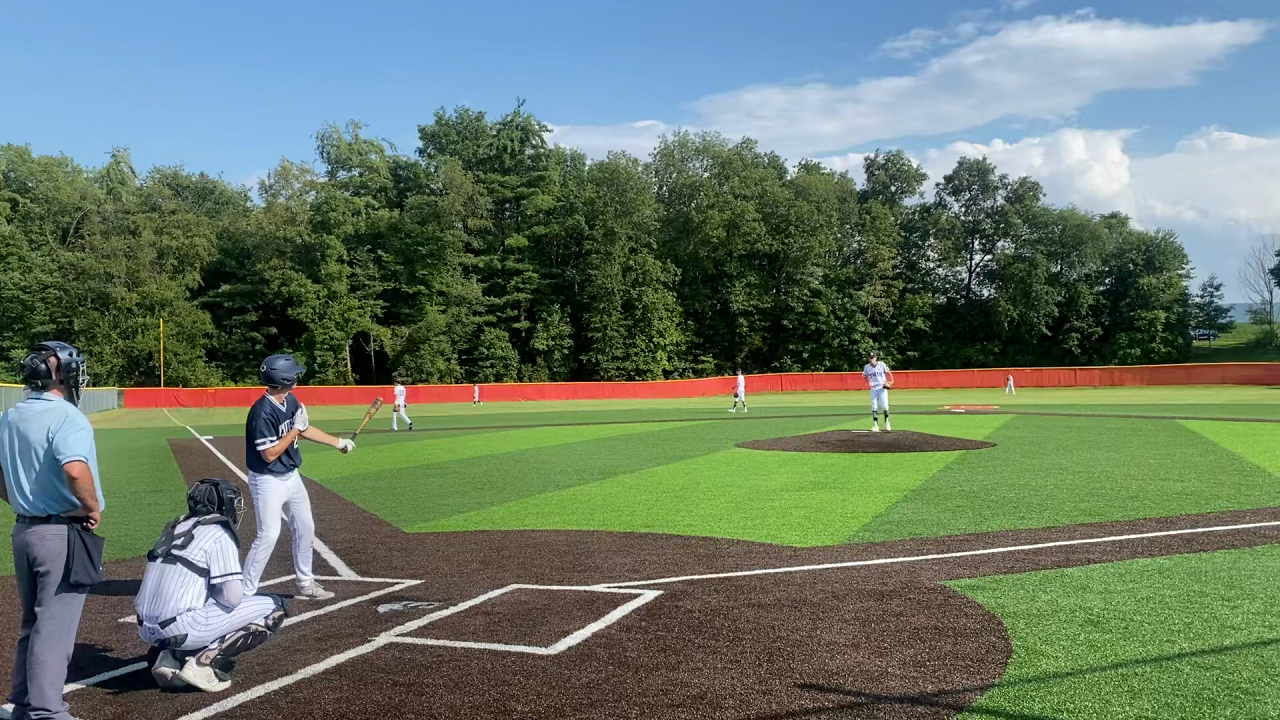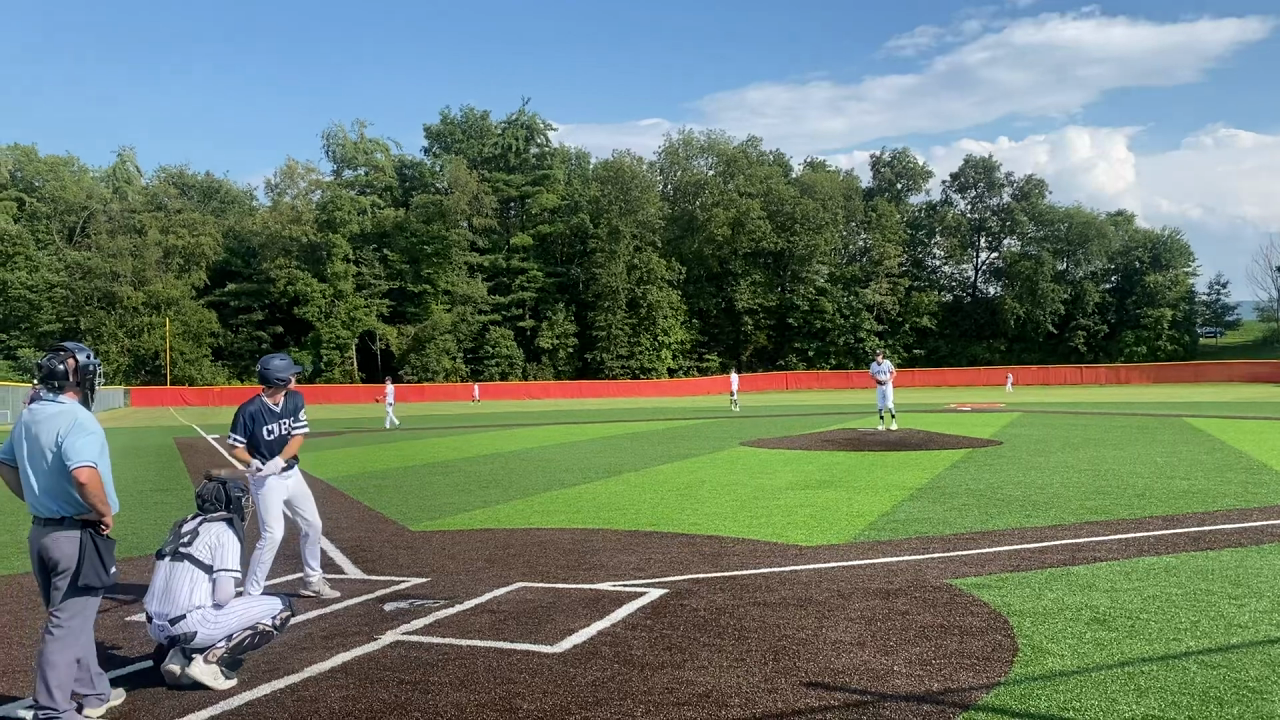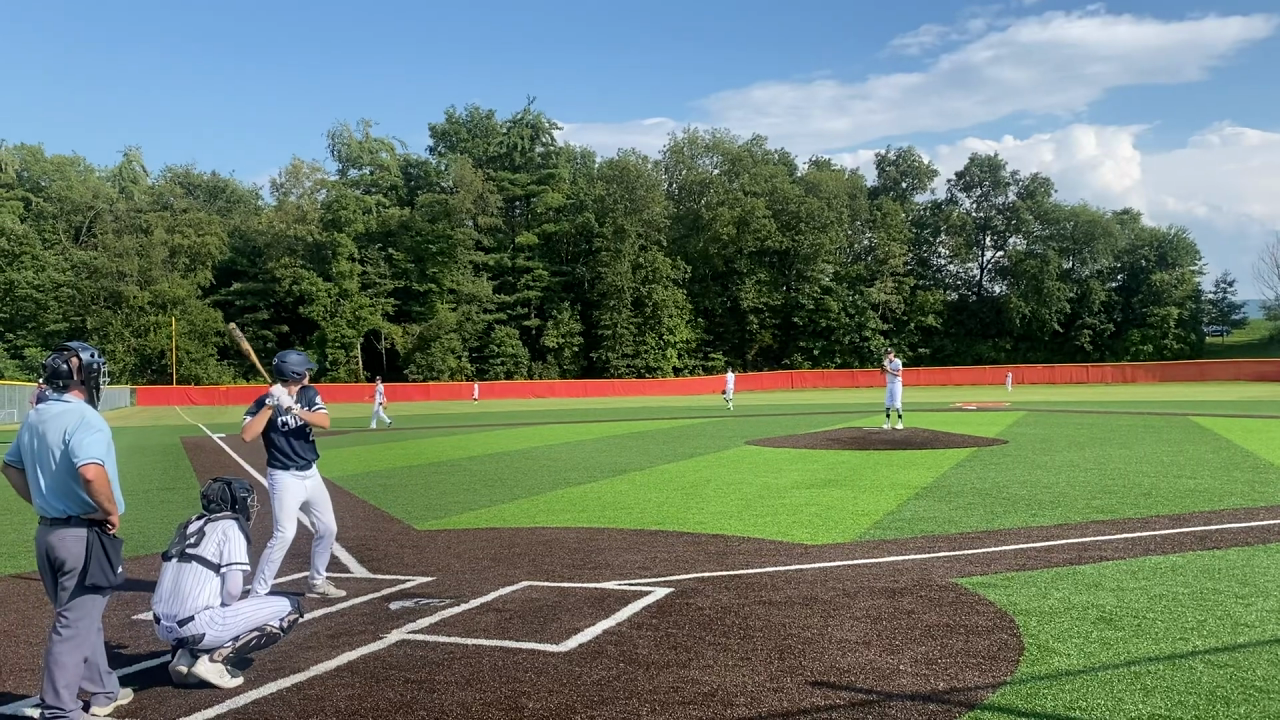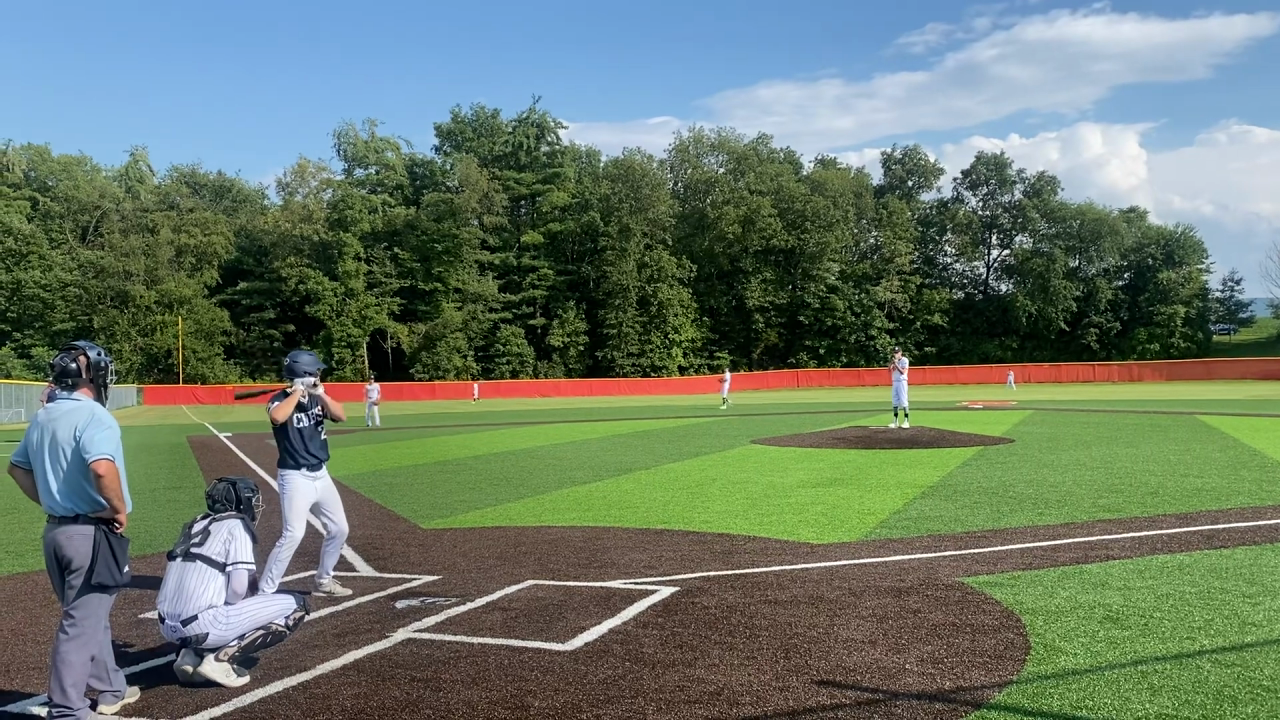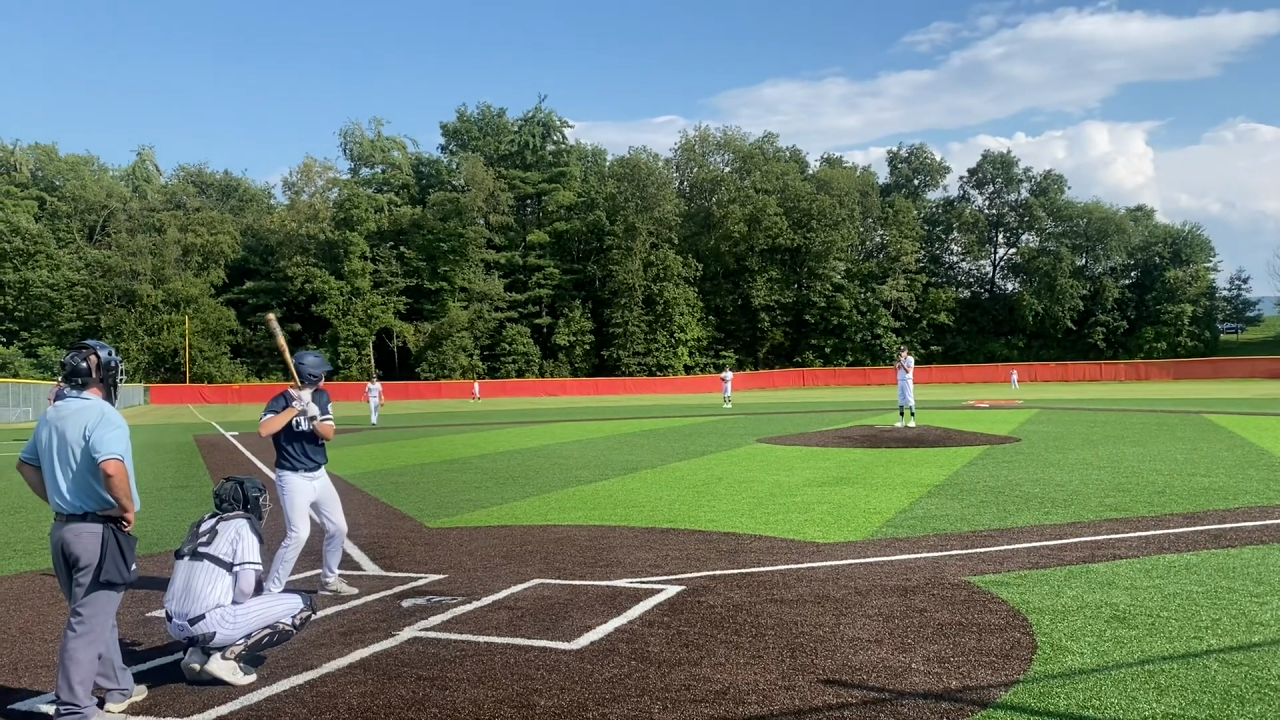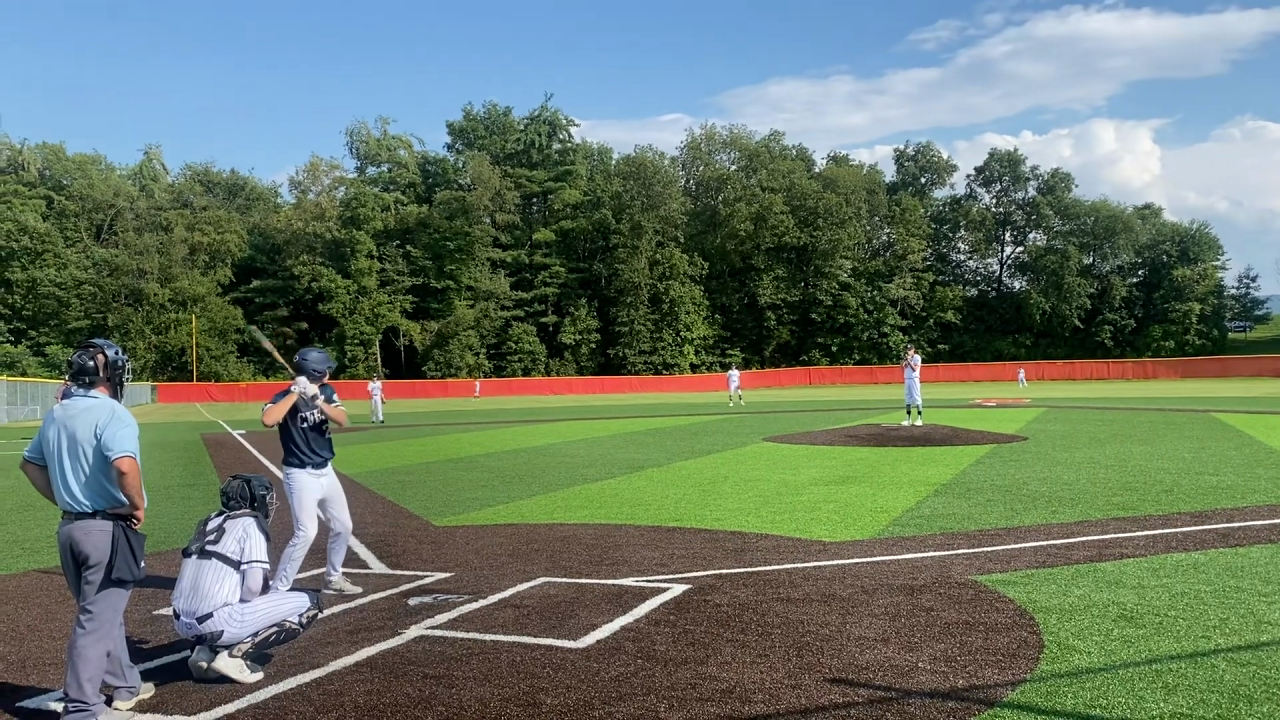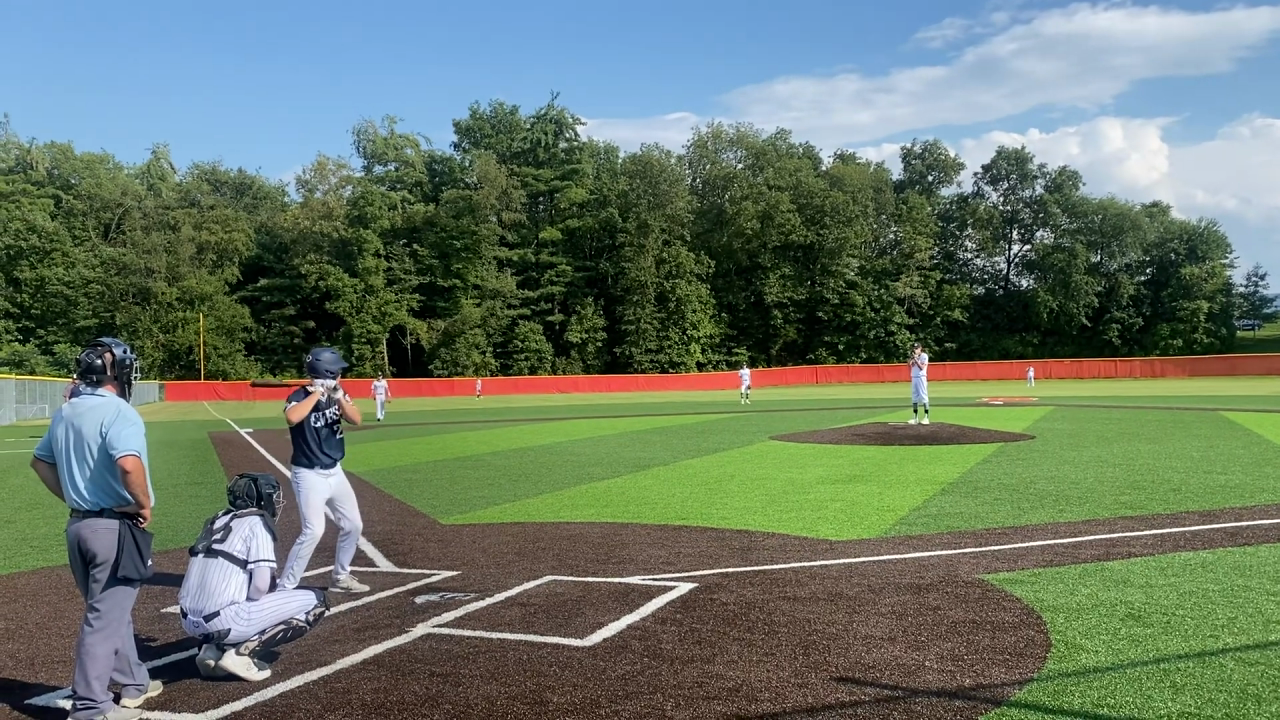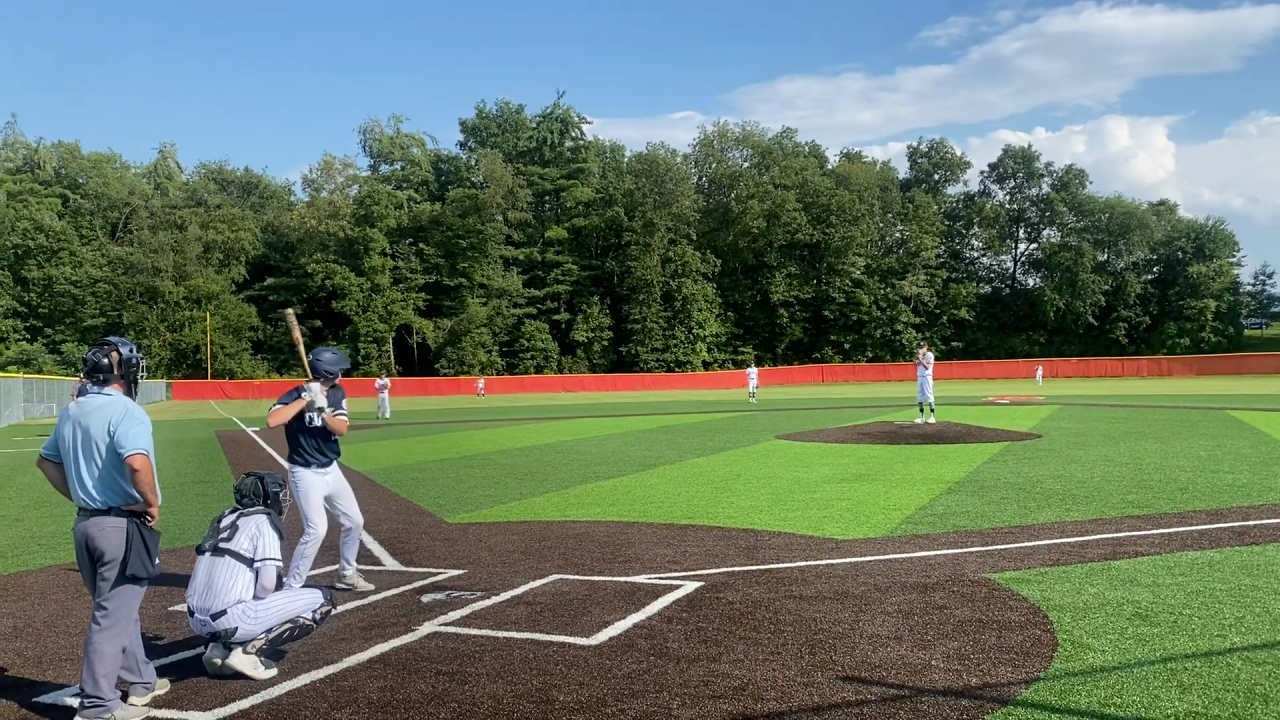
dt=0.5s
person 1, frame 1
right shoulder: (67, 416)
right elbow: (76, 469)
right wrist: (93, 508)
right hip: (62, 533)
left knee: (32, 622)
right knee: (55, 625)
person 1, frame 2
right shoulder: (78, 419)
right elbow: (84, 475)
right wrist: (104, 513)
left hip: (42, 531)
right hip: (77, 534)
left knee: (76, 615)
right knee: (68, 624)
person 1, frame 3
left shoulder: (34, 418)
right shoulder: (84, 418)
right elbow: (91, 472)
right wrist: (111, 512)
left hip: (47, 531)
right hip: (83, 535)
left knee: (82, 617)
right knee: (74, 624)
person 1, frame 4
left shoulder: (42, 417)
right shoulder: (93, 415)
left elbow: (17, 468)
right elbow: (102, 468)
right wrist: (119, 510)
left hip: (55, 530)
right hip: (91, 533)
left knee: (91, 614)
right knee: (82, 622)
left ankle: (111, 689)
person 1, frame 5
left shoulder: (50, 415)
right shoulder: (102, 414)
left elbow: (26, 464)
right elbow: (111, 468)
right wrist: (127, 509)
left hip: (63, 528)
right hip: (98, 531)
left knee: (97, 613)
right knee: (89, 620)
left ankle: (118, 688)
person 1, frame 6
left shoulder: (55, 415)
right shoulder: (112, 413)
left elbow: (30, 463)
right elbow: (124, 465)
left wrist: (63, 500)
right wrist: (138, 506)
left hip: (70, 527)
right hip: (108, 529)
left knee: (103, 611)
right knee: (98, 618)
left ankle: (125, 685)
person 1, frame 7
left shoulder: (64, 413)
right shoulder: (118, 411)
left elbow: (40, 461)
right elbow: (128, 464)
right wrist: (144, 504)
left hip: (78, 525)
right hip: (114, 527)
left knee: (112, 608)
right knee: (105, 615)
left ankle: (133, 683)
person 1, frame 8
left shoulder: (71, 412)
right shoulder: (125, 410)
left elbow: (46, 460)
right elbow: (137, 463)
right wrist: (151, 502)
left hip: (86, 523)
right hip: (122, 526)
left knee: (119, 607)
right knee: (113, 614)
left ankle: (140, 681)
person 2, frame 1
left shoulder: (291, 401)
right shoulder: (262, 411)
left elbow: (304, 430)
right elbow: (269, 454)
left wrist: (337, 442)
right wrist: (296, 428)
left hip: (291, 477)
right hip: (267, 481)
left knee: (305, 528)
right knee: (268, 536)
left ankle: (305, 584)
right ankle: (244, 595)
person 2, frame 2
left shoulder: (295, 399)
right shoulder: (249, 410)
left elbow: (298, 437)
right elbow: (236, 448)
left wrist: (279, 462)
right wrist: (253, 464)
left hip: (291, 474)
right hip: (264, 480)
left knee: (313, 526)
right knee: (272, 536)
left ankle: (312, 581)
right ankle: (250, 595)
person 2, frame 3
left shoulder: (308, 394)
right shoulder: (264, 402)
left elbow: (324, 422)
right elbow: (247, 436)
left wrist: (293, 407)
right wrist: (272, 405)
left hip: (311, 474)
right hip: (284, 478)
left knee: (328, 529)
right knee: (284, 535)
left ankle: (317, 583)
right ankle: (257, 595)
person 2, frame 4
left shoulder: (317, 397)
right shoulder: (281, 399)
left elbow: (341, 416)
right elbow: (277, 417)
left wrist: (320, 393)
right wrist: (298, 390)
left hip: (321, 475)
right hip: (295, 479)
left knee: (339, 529)
right knee: (292, 535)
left ankle: (323, 581)
right ankle: (264, 593)
person 2, frame 5
left shoulder: (322, 396)
right shoulder: (281, 401)
left elbow: (329, 434)
right elbow: (263, 431)
left wrist: (314, 418)
right wrist: (296, 407)
left hip: (319, 475)
right hip: (292, 479)
left knee: (338, 528)
right knee: (298, 535)
left ankle: (330, 580)
right ankle: (270, 593)
person 2, frame 6
left shoulder: (326, 391)
right shoulder: (285, 396)
left elbow: (342, 420)
right elbow: (267, 420)
left wrist: (317, 400)
right wrist: (295, 392)
left hip: (326, 472)
right hip: (300, 476)
left knee: (343, 527)
right knee: (306, 533)
left ankle: (333, 579)
right ankle: (277, 590)
person 2, frame 7
left shoulder: (336, 392)
right shoulder: (300, 396)
left elbow: (356, 419)
right elbow: (293, 418)
left wrist: (338, 395)
right wrist: (317, 392)
left hip: (335, 472)
right hip: (308, 475)
left knee: (353, 525)
right knee: (313, 531)
left ankle: (340, 577)
right ankle: (284, 588)
person 2, frame 8
left shoulder: (337, 393)
right shoulder: (294, 395)
left elbow: (342, 429)
right elbow: (272, 421)
left wrist: (323, 410)
right wrist: (305, 398)
left hip: (331, 470)
right hip: (306, 474)
left knee: (354, 521)
right knee: (316, 530)
left ankle: (347, 574)
right ankle: (290, 588)
person 3, frame 1
left shoulder: (176, 526)
right shoulder: (219, 533)
right elbow: (233, 598)
left hip: (147, 629)
right hip: (180, 627)
right knee: (274, 608)
left ankle: (170, 659)
right ankle: (202, 663)
person 3, frame 2
left shoulder: (185, 525)
right shoulder: (225, 529)
right elbow: (224, 595)
left hip: (156, 626)
right hip: (189, 625)
right knee: (281, 607)
left ankle: (180, 656)
right ankle: (209, 661)
person 3, frame 3
left shoulder: (189, 526)
right shoulder: (231, 526)
right elbow: (233, 589)
right wrist: (224, 613)
left hip: (163, 627)
right hip: (197, 626)
right knee: (290, 608)
left ankle: (186, 656)
right ankle: (216, 660)
person 3, frame 4
left shoulder: (195, 525)
right shoulder: (236, 525)
right elbow: (238, 588)
left hip: (168, 626)
right hip: (201, 625)
right knee: (295, 606)
left ankle: (192, 654)
right ankle: (221, 658)
person 3, frame 5
left shoulder: (202, 524)
right shoulder: (244, 525)
right elbow: (245, 589)
right wrist: (235, 615)
left hip: (174, 625)
right hip: (208, 623)
right knee: (302, 605)
left ankle: (199, 652)
right ankle: (228, 657)
person 3, frame 6
left shoulder: (209, 522)
right shoulder: (250, 524)
right elbow: (253, 587)
right wrist: (241, 616)
left hip: (182, 623)
right hip: (216, 622)
right knee: (309, 603)
left ankle: (206, 650)
right ankle: (235, 655)
person 3, frame 7
left shoulder: (216, 521)
right shoulder: (257, 523)
right elbow: (261, 585)
right wrist: (249, 612)
left hip: (190, 621)
right hip: (222, 621)
right knee: (316, 601)
left ankle: (213, 649)
right ankle: (242, 653)
person 3, frame 8
left shoulder: (224, 519)
right shoulder: (263, 521)
right elbow: (267, 584)
right wrist: (255, 614)
left hip: (196, 620)
right hip: (229, 620)
right knee: (323, 599)
left ankle: (219, 648)
right ankle: (249, 652)
